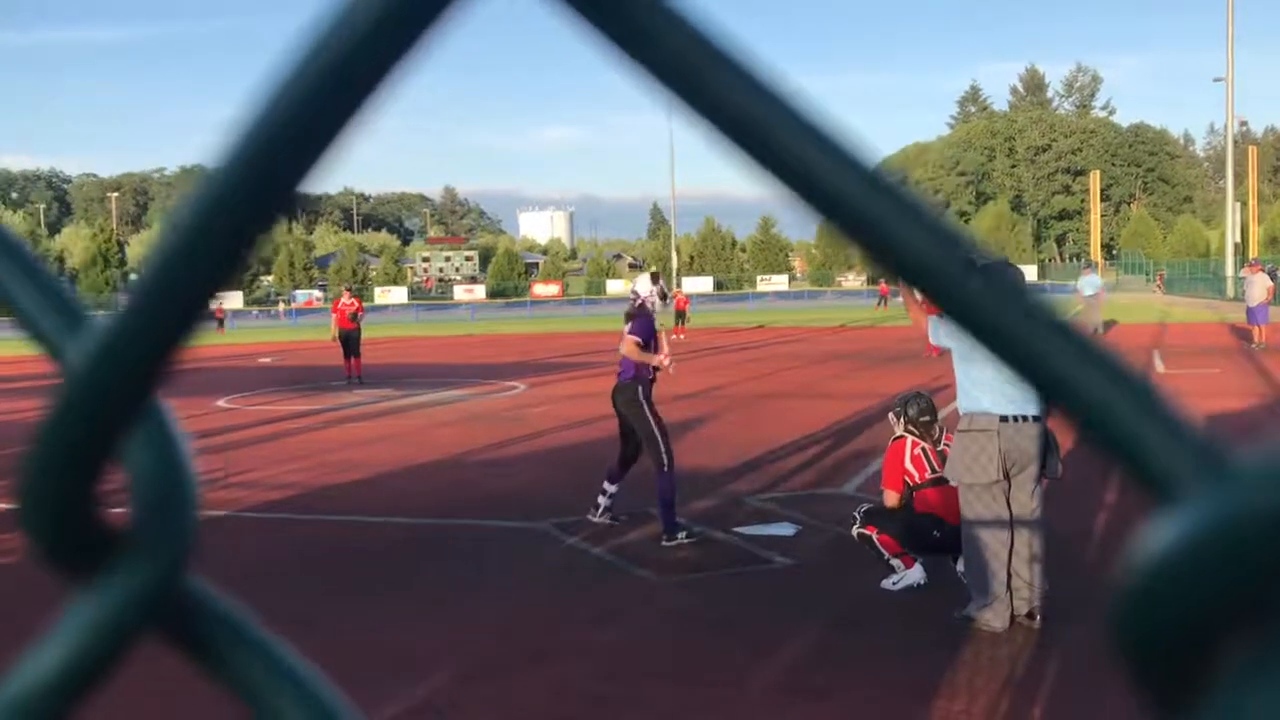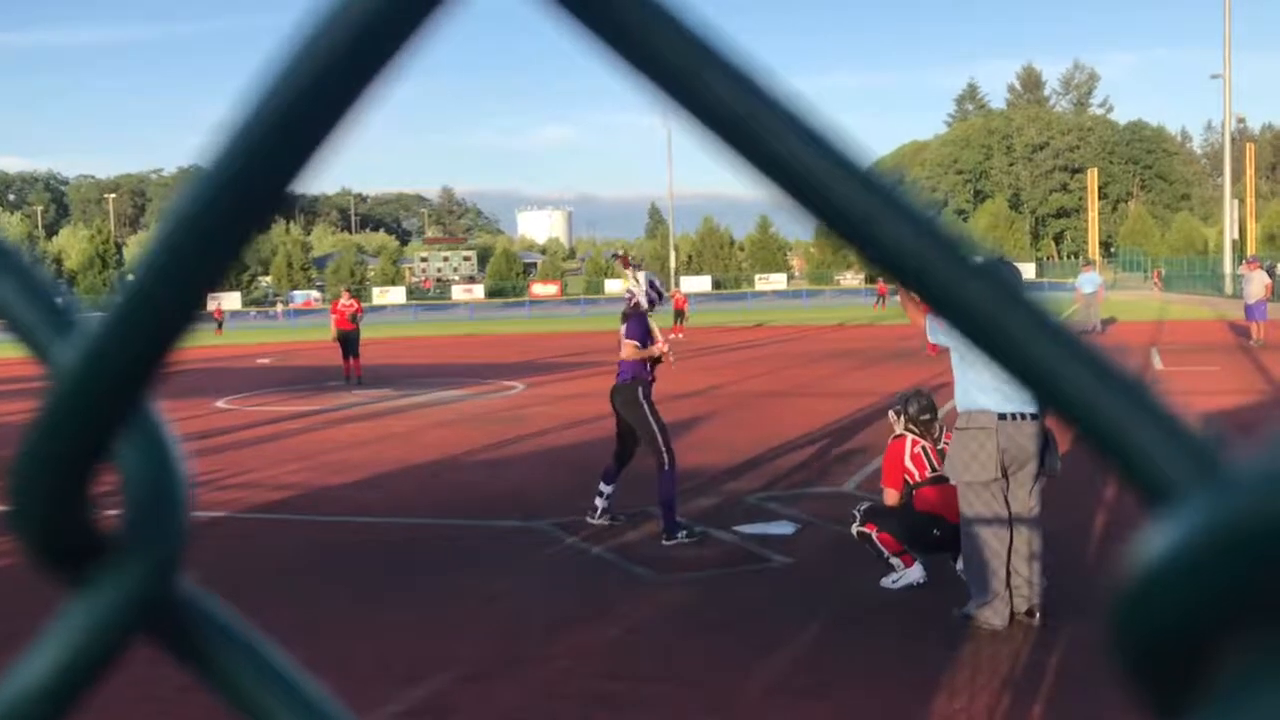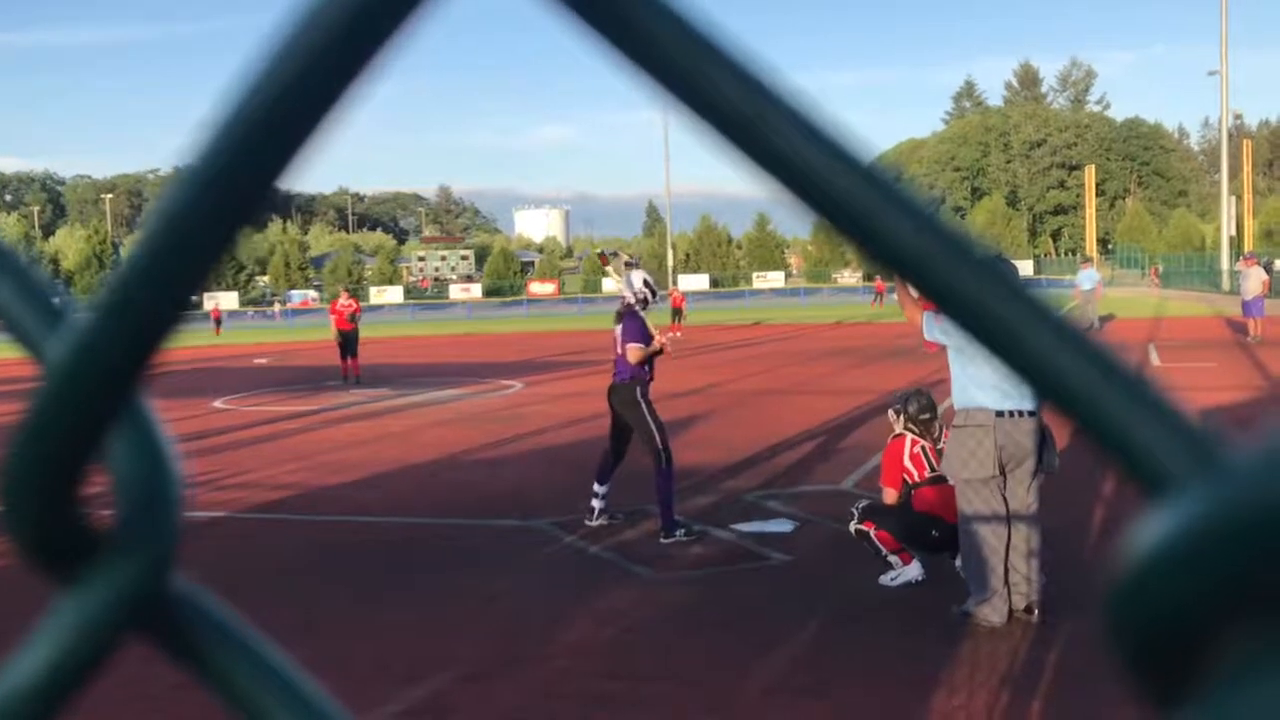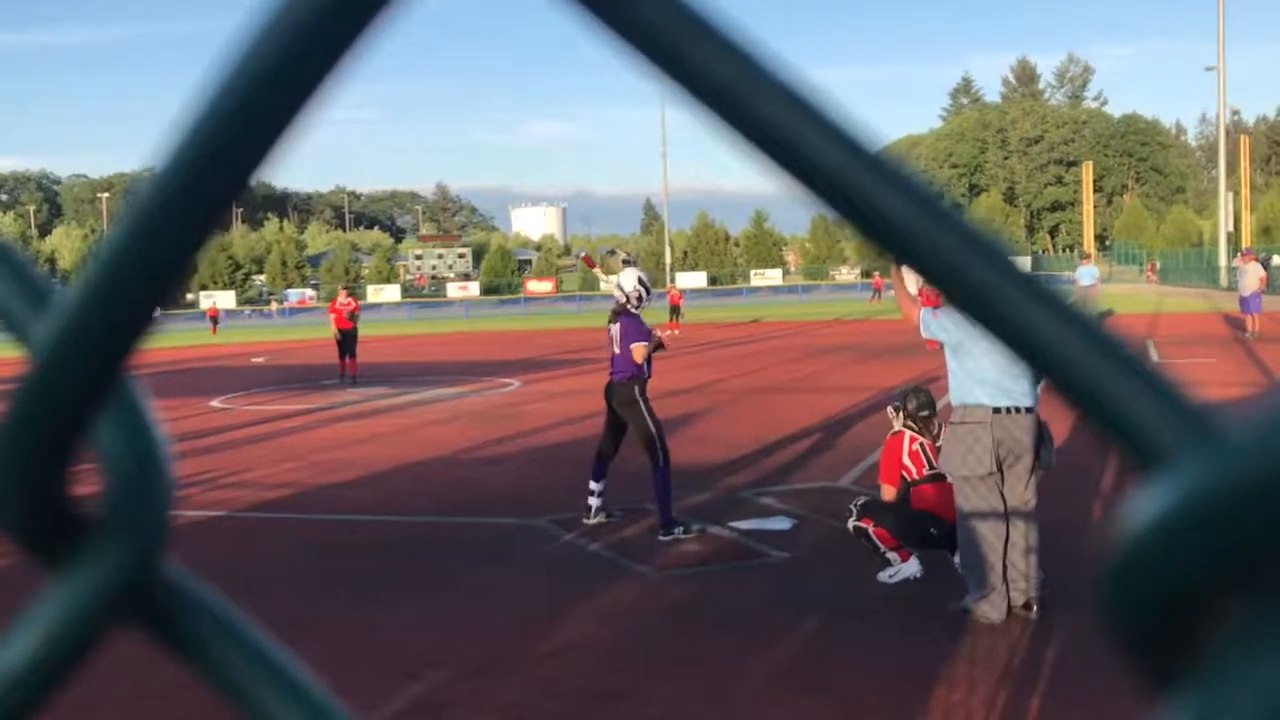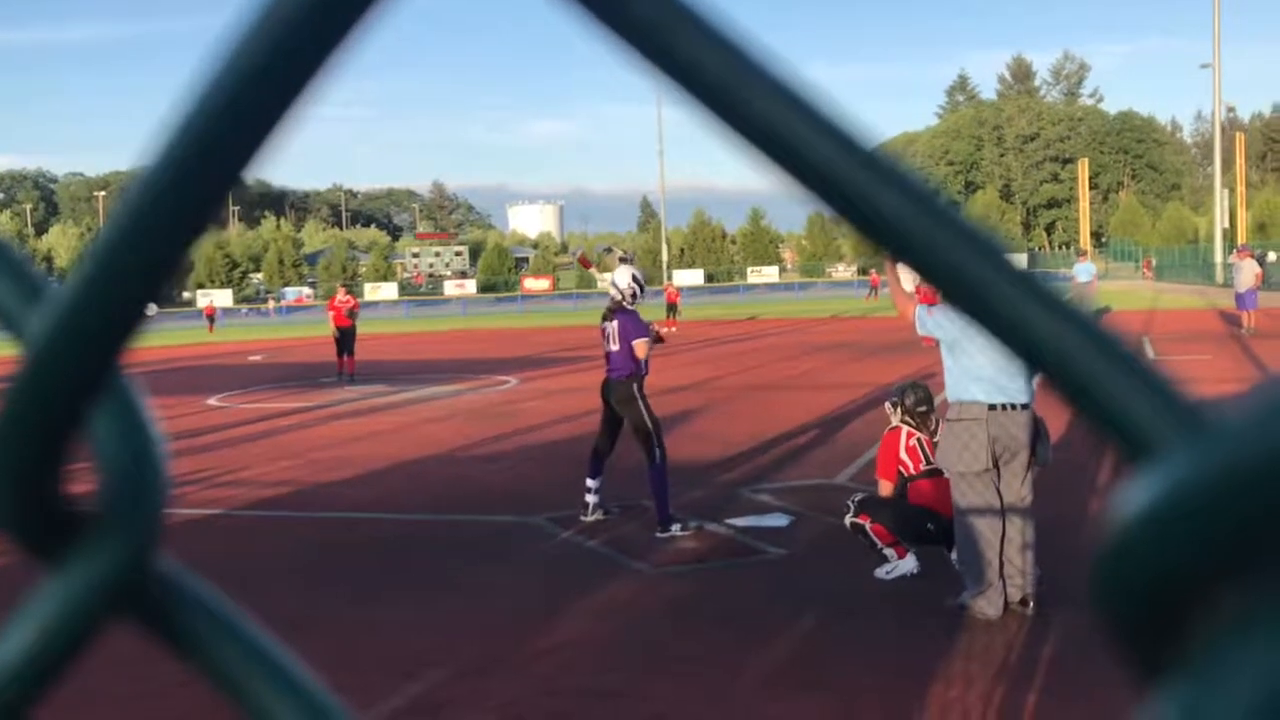
dt=0.1s
person 1, frame 1
left shoulder: (967, 330)
left elbow: (919, 317)
left hip: (983, 435)
right hip: (1030, 433)
left knee: (985, 525)
right knee: (1025, 520)
left ankle: (992, 610)
right ankle: (1028, 604)
person 1, frame 2
left shoulder: (964, 328)
left elbow: (917, 316)
left hip: (982, 432)
right hip: (1028, 431)
left knee: (984, 523)
right knee: (1025, 518)
left ankle: (991, 608)
right ankle: (1028, 602)
person 1, frame 3
left shoulder: (961, 325)
left elbow: (914, 314)
left hip: (980, 430)
right hip: (1025, 428)
left knee: (982, 519)
right knee: (1023, 514)
left ankle: (991, 605)
right ankle: (1027, 598)
person 1, frame 4
left shoulder: (957, 321)
left elbow: (910, 311)
left wrist: (895, 269)
left hip: (977, 427)
right hip: (1023, 424)
left knee: (980, 516)
right knee: (1020, 511)
left ankle: (988, 602)
right ankle: (1024, 594)
person 1, frame 5
left shoulder: (952, 319)
left elbow: (906, 308)
left wrist: (890, 267)
left hip: (972, 424)
right hip: (1019, 421)
left knee: (977, 513)
right knee: (1016, 508)
left ankle: (985, 598)
right ankle: (1021, 591)
person 2, frame 1
left shoulder: (637, 319)
right shoulder: (644, 320)
right elbow: (627, 348)
left wrist: (657, 361)
right wrist: (654, 361)
left hip: (623, 394)
right hip: (635, 394)
left knee: (629, 453)
right knee: (663, 458)
left ankle: (601, 508)
right ankle: (670, 530)
person 2, frame 2
left shoulder: (632, 318)
right shoulder: (638, 320)
right elbow: (627, 353)
left wrist: (655, 353)
right wrist: (654, 351)
left hip: (622, 391)
right hip: (635, 393)
left knee: (623, 451)
right knee: (665, 456)
left ankle: (599, 509)
right ankle: (670, 529)
person 2, frame 3
left shoulder: (625, 319)
right shoulder: (634, 320)
right elbow: (632, 356)
left wrist: (653, 348)
right wrist: (655, 346)
left hip: (618, 392)
right hip: (632, 393)
left knee: (614, 452)
right knee: (661, 456)
left ankle: (595, 510)
right ankle: (669, 527)
person 2, frame 4
left shoulder: (616, 318)
right shoulder: (632, 319)
right elbow: (639, 356)
left wrist: (652, 343)
right wrist: (654, 340)
left hip: (615, 389)
right hip: (631, 391)
left knee: (607, 447)
right knee: (659, 453)
left ankle: (593, 508)
right ankle: (667, 524)
person 2, frame 5
left shoulder: (607, 317)
right shoulder: (629, 316)
right elbow: (642, 353)
left wrist: (648, 337)
right wrist: (651, 336)
left hip: (610, 387)
right hip: (629, 389)
left knee: (603, 445)
right knee: (656, 451)
left ankle: (590, 505)
right ankle: (665, 521)
person 3, frame 1
left shoulder: (899, 448)
right shoulder: (950, 442)
left elbow: (891, 505)
left hip: (928, 533)
left knee: (864, 517)
left ankle: (908, 567)
right ankle: (963, 557)
person 3, frame 2
left shoulder: (899, 446)
right shoulder: (950, 440)
left elbow: (891, 503)
left hip: (929, 531)
left knee: (864, 515)
left ankle: (907, 566)
right ankle: (962, 555)
person 3, frame 3
left shoulder: (898, 445)
right shoulder: (949, 439)
left elbow: (890, 502)
left hip: (927, 531)
left knee: (862, 512)
left ankle: (906, 565)
right ankle: (962, 554)
person 3, frame 4
left shoulder: (897, 442)
left elbow: (888, 499)
left hip: (926, 528)
left knee: (861, 509)
left ankle: (904, 562)
right ankle: (960, 551)
person 3, frame 5
left shoulder: (894, 437)
left elbow: (885, 495)
left hip: (922, 524)
left knee: (857, 506)
left ankle: (901, 558)
right ankle: (957, 547)
